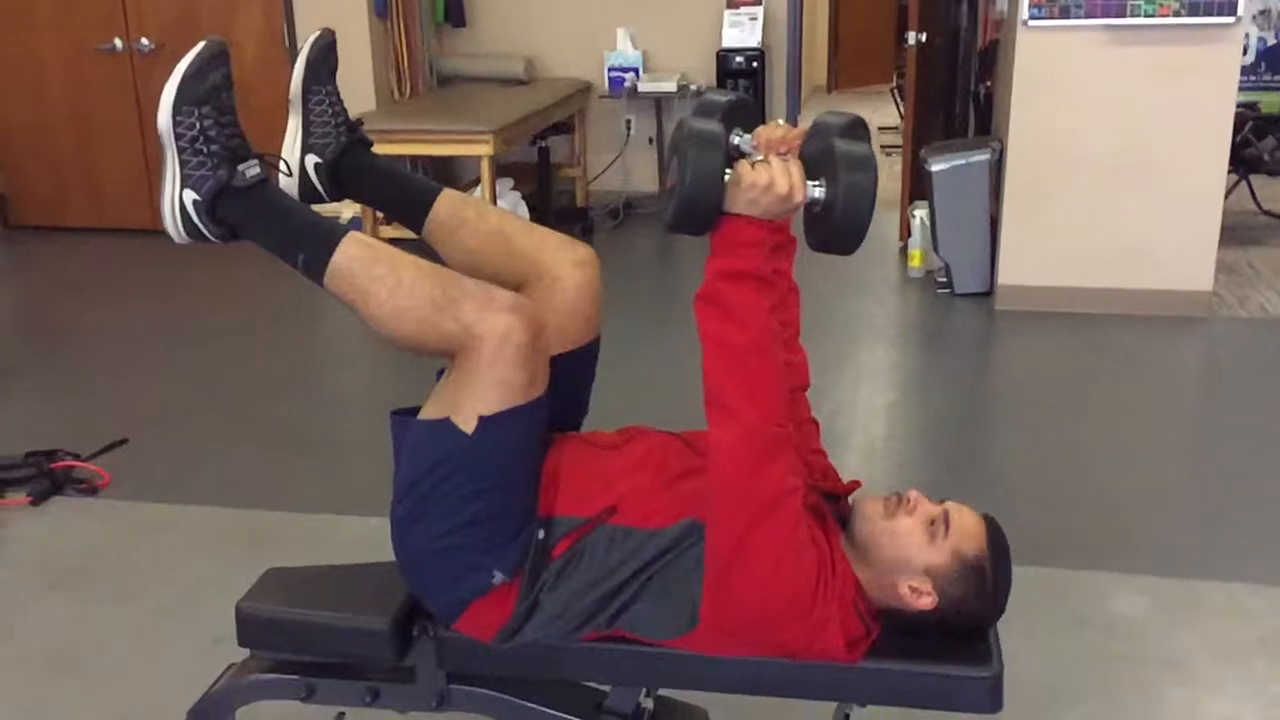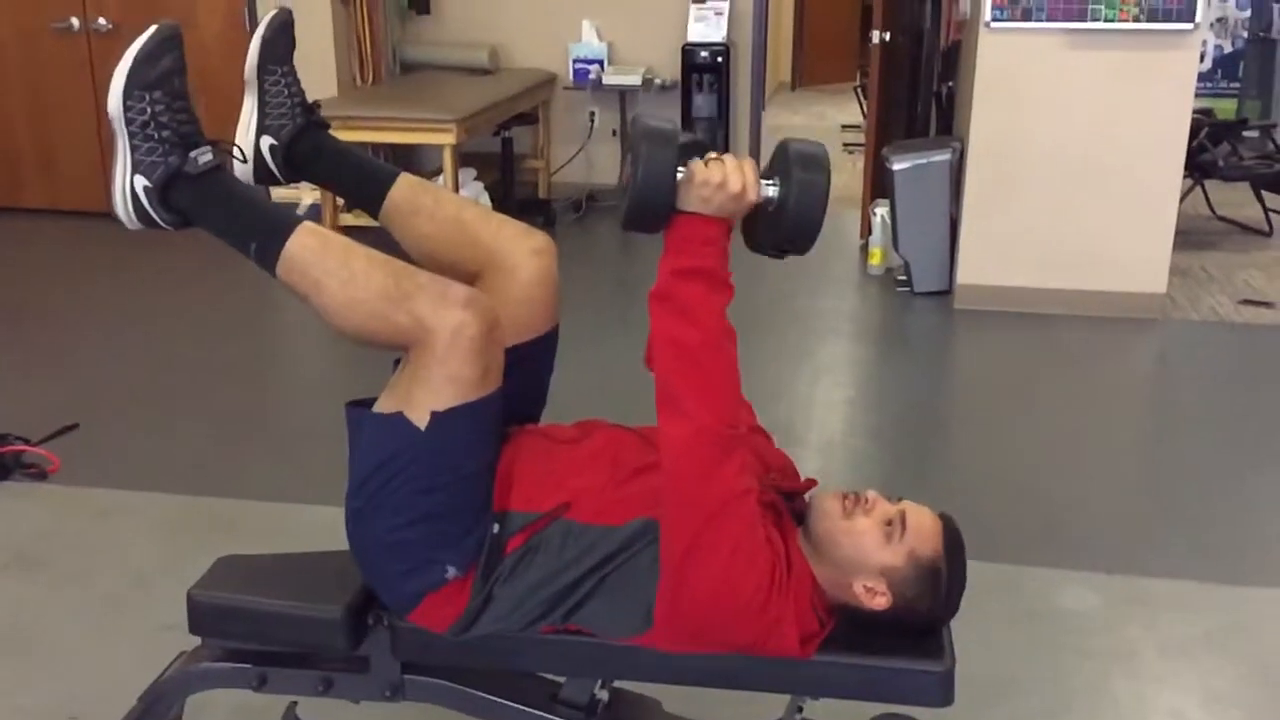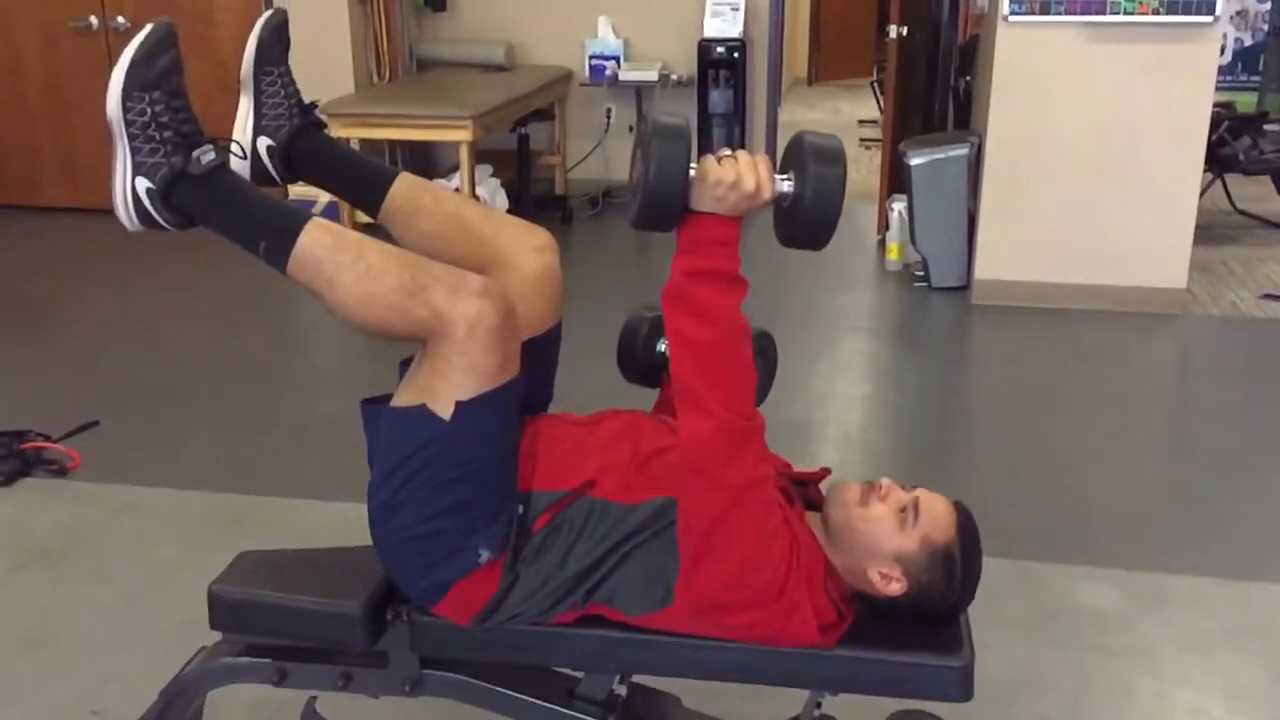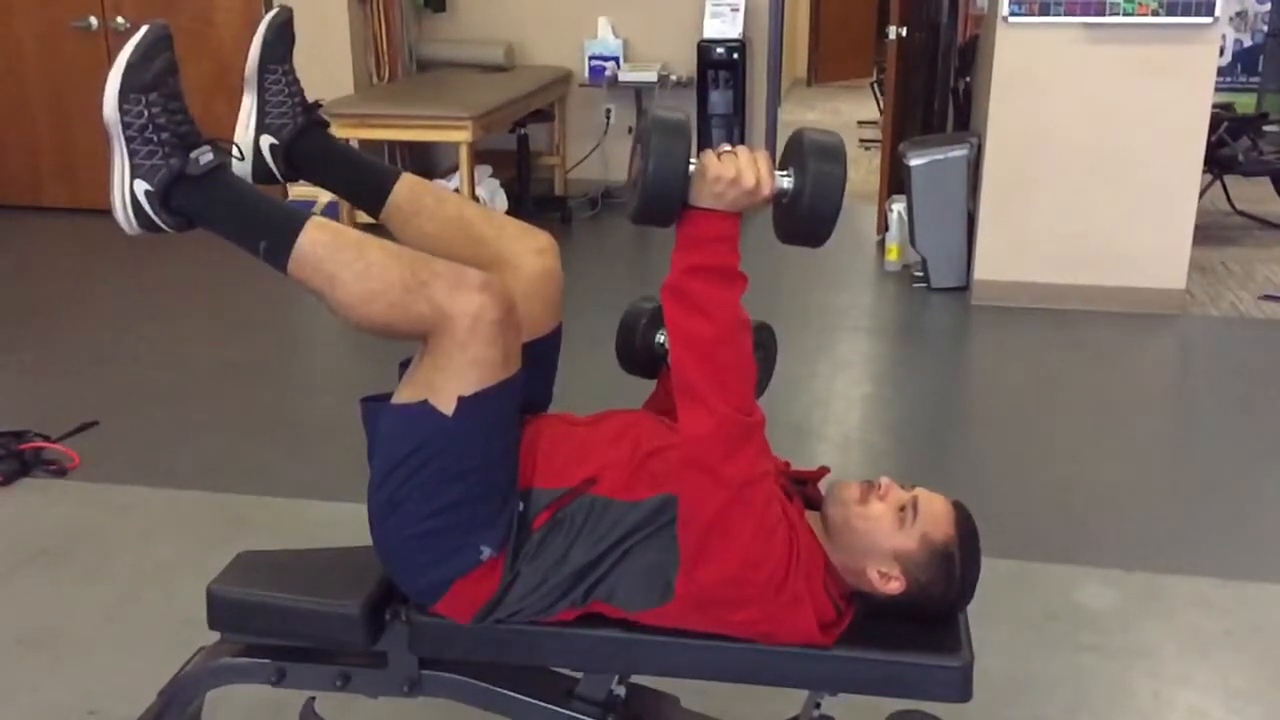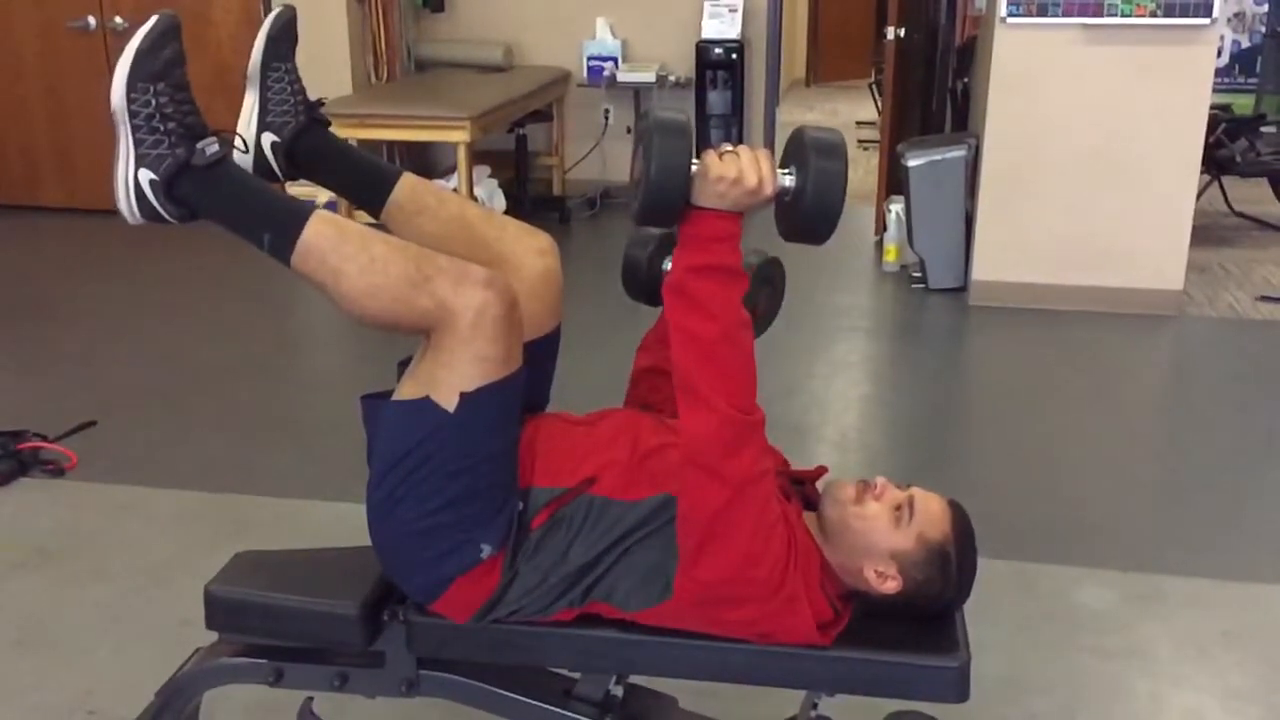
dt=1s
person 1, frame 1
left shoulder: (796, 600)
right shoulder: (819, 507)
left elbow: (750, 421)
right elbow: (776, 395)
left wrist: (749, 229)
right wrist: (768, 222)
left hip: (487, 573)
right hip: (538, 490)
left knee: (500, 324)
right knee: (566, 271)
left ankle: (230, 196)
right ankle: (337, 162)
person 1, frame 2
left shoulder: (751, 596)
right shoulder: (775, 499)
left elbow: (699, 426)
right elbow: (706, 395)
left wrist: (697, 226)
right wrist: (711, 226)
left hip: (445, 563)
right hip: (496, 479)
left knee: (454, 319)
right knee: (526, 260)
left ankle: (182, 183)
right ankle: (292, 145)
person 1, frame 3
left shoulder: (771, 581)
right shoulder: (783, 506)
left elbow: (718, 426)
right elbow: (698, 434)
left wrist: (713, 227)
left hip: (463, 554)
right hip: (510, 476)
left knee: (472, 307)
right knee: (526, 257)
left ankle: (184, 182)
right ankle: (289, 144)
person 1, frame 4
left shoulder: (769, 577)
right shoulder: (779, 508)
left elbow: (720, 420)
right elbow: (687, 431)
left wrist: (712, 223)
right wrist: (689, 355)
left hip: (463, 550)
right hip: (508, 477)
left knee: (473, 303)
right knee: (528, 259)
left ankle: (183, 183)
right ankle: (291, 143)
person 1, frame 5
left shoulder: (767, 578)
right shoulder: (773, 503)
left elbow: (719, 419)
right elbow: (660, 411)
left wrist: (713, 223)
right wrist: (689, 295)
left hip: (459, 548)
right hip: (503, 476)
left knee: (476, 299)
right knee: (527, 260)
left ankle: (186, 176)
right ankle: (291, 141)
